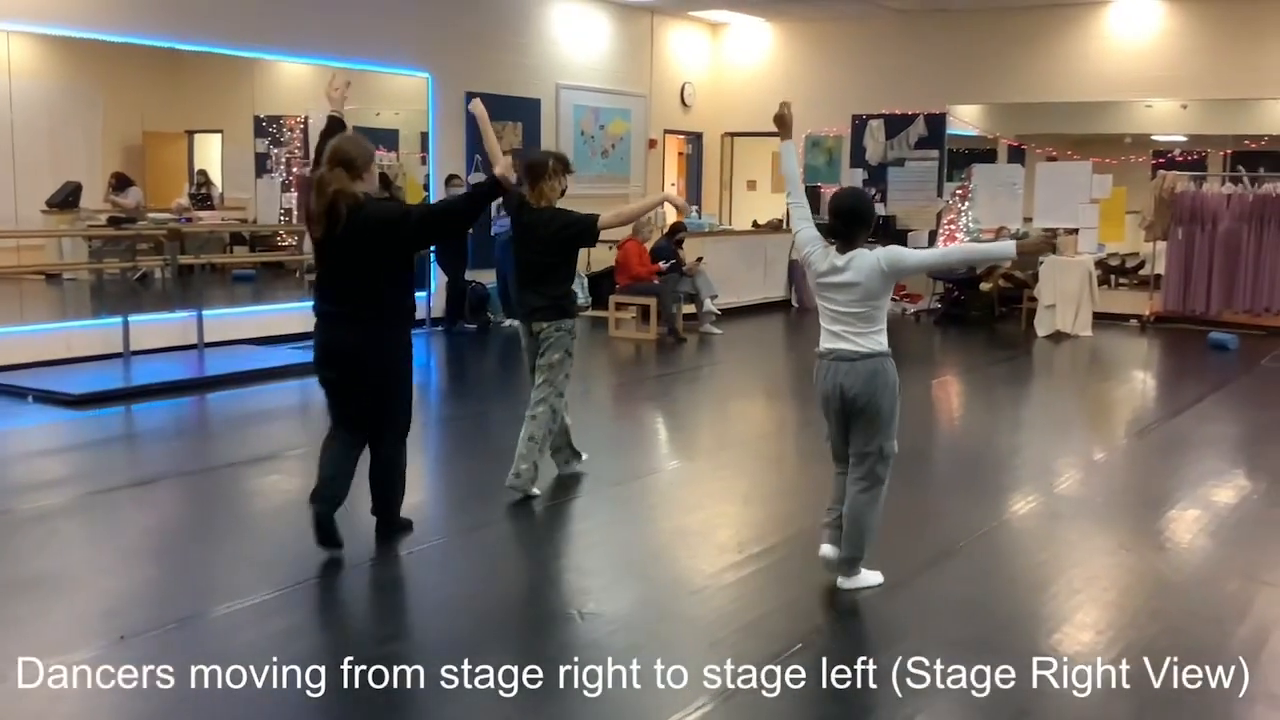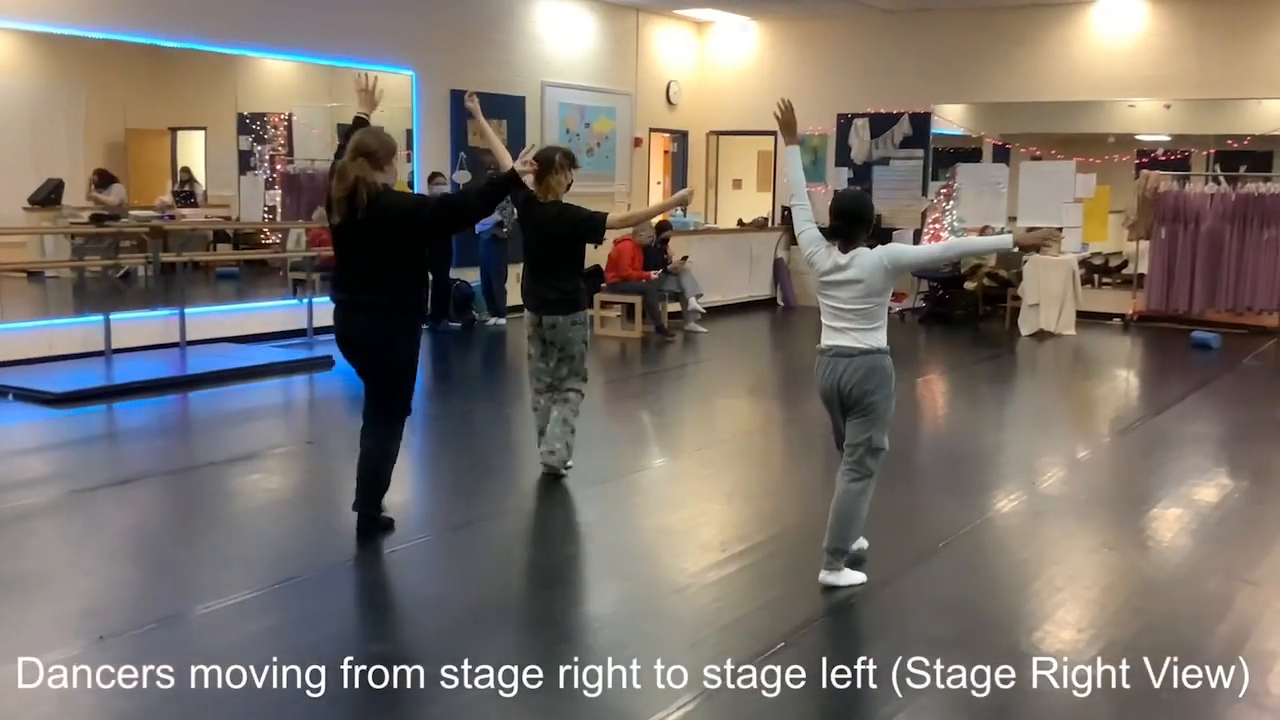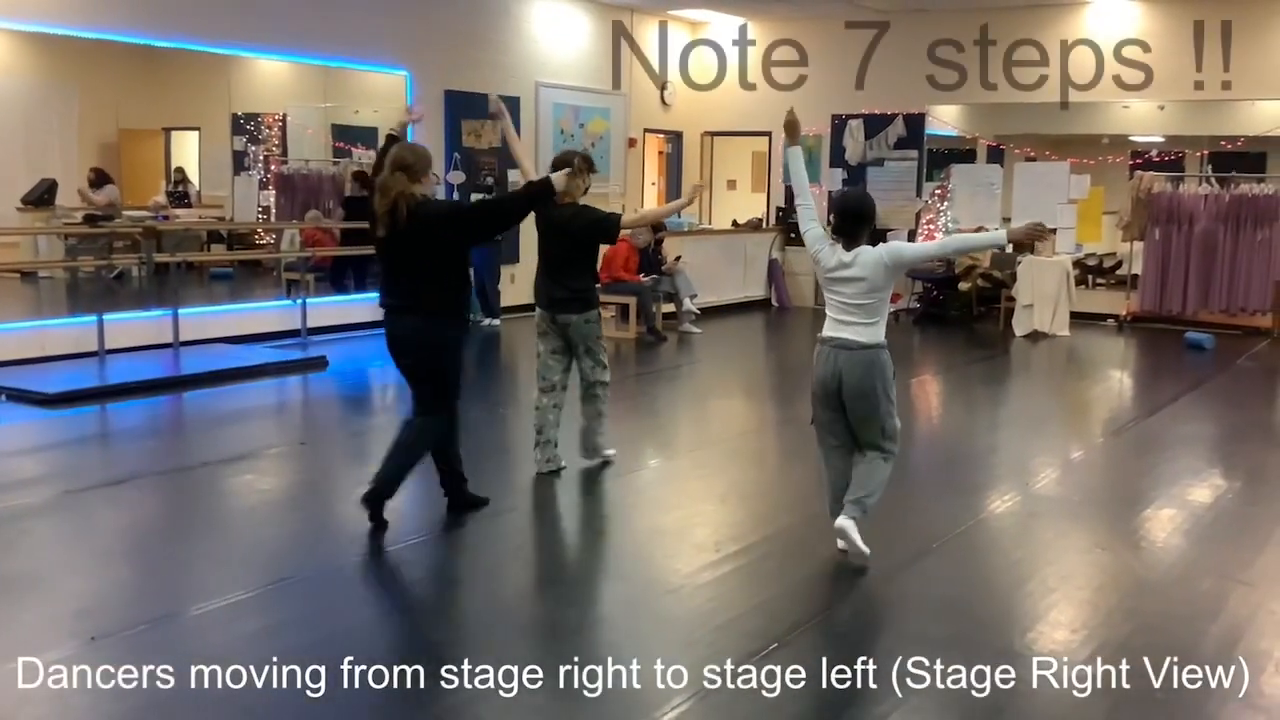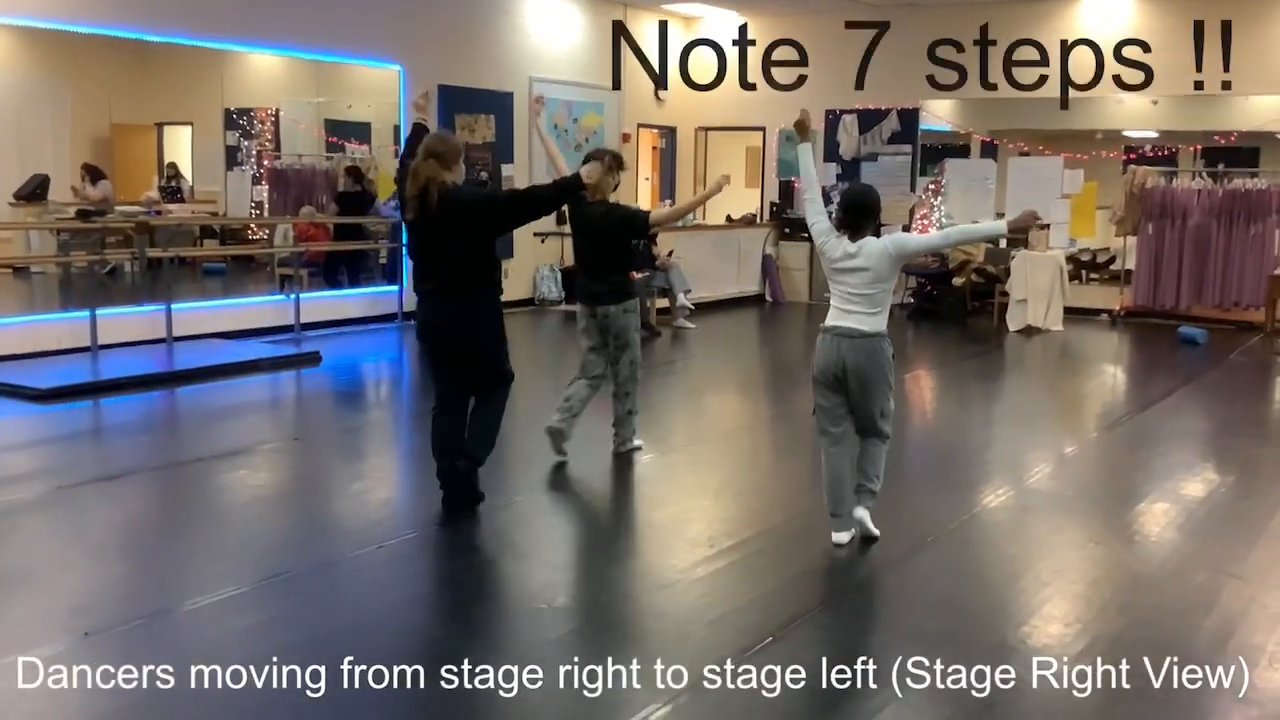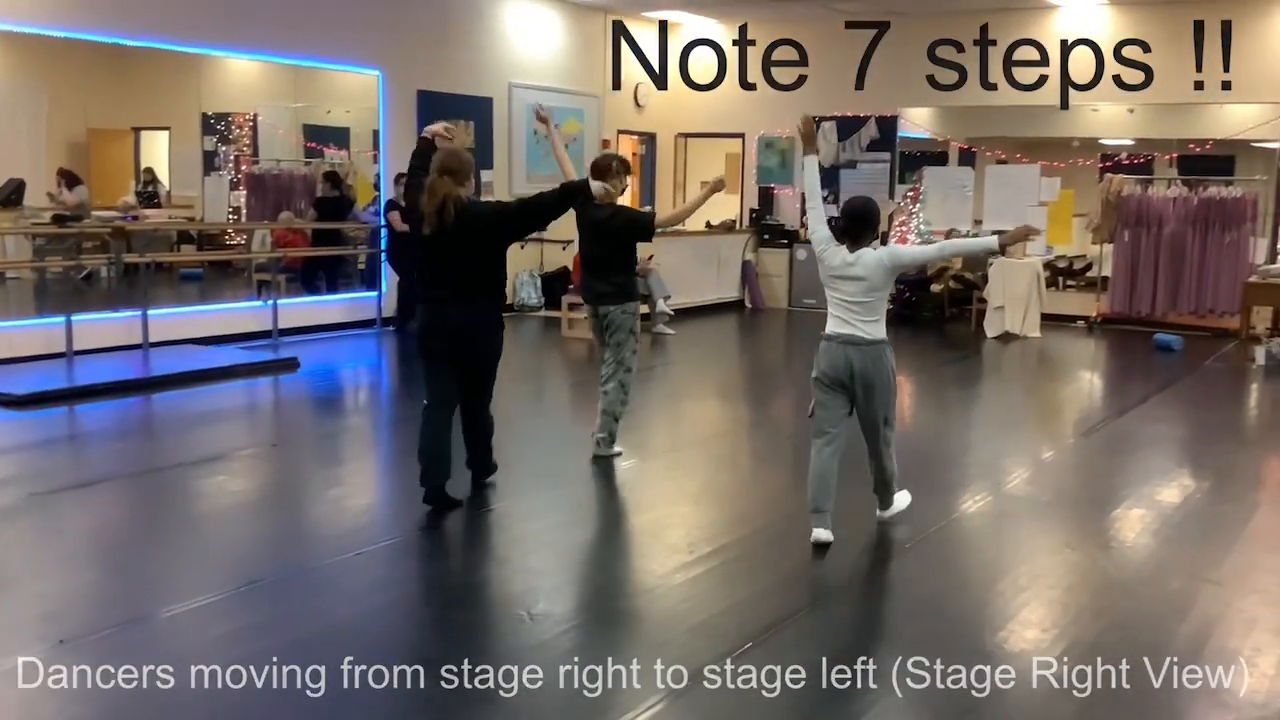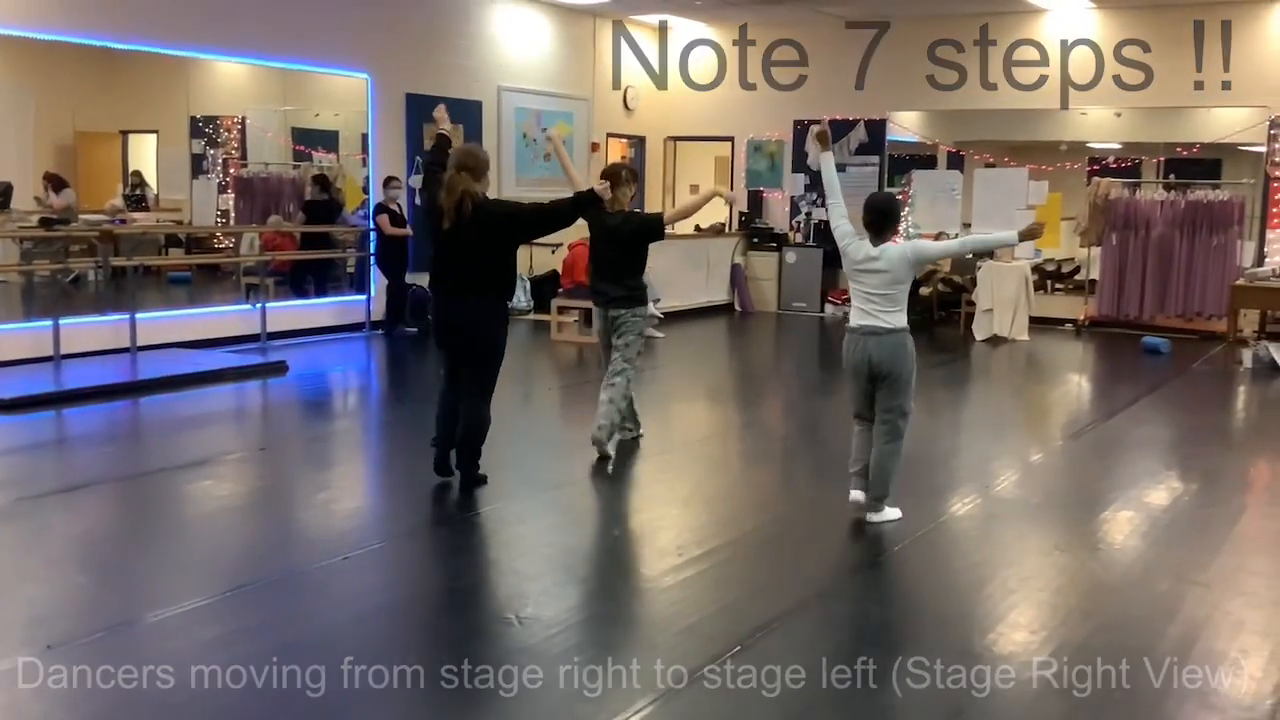
dt=0.4s
person 1, frame 1
left shoulder: (814, 256)
right shoulder: (883, 262)
left elbow: (796, 201)
right elbow: (950, 255)
left wrist: (786, 139)
right wrist: (1017, 249)
left hip: (829, 370)
right hip: (872, 372)
left knee: (844, 463)
right knee: (868, 472)
left ankle: (831, 538)
right ankle: (851, 569)
person 1, frame 2
left shoulder: (817, 255)
right shoulder: (885, 260)
left elbow: (798, 202)
right elbow: (951, 248)
left wrist: (791, 141)
right wrist: (1017, 240)
left hip: (828, 365)
right hip: (870, 367)
left knee: (851, 454)
right knee: (860, 465)
left ankle: (847, 535)
right ankle: (834, 564)
person 1, frame 3
left shoulder: (822, 254)
right shoulder: (887, 257)
left elbow: (803, 203)
right elbow: (949, 245)
left wrist: (793, 143)
right wrist: (1009, 236)
left hip: (827, 356)
right hip: (867, 361)
left knee: (835, 447)
right knee: (879, 446)
left ankle: (844, 523)
right ankle: (851, 515)
person 1, frame 4
left shoulder: (828, 245)
right shoulder: (891, 248)
left elbow: (811, 197)
right elbow: (951, 236)
left wrist: (805, 141)
right wrist: (1008, 226)
left hip: (830, 345)
right hip: (870, 348)
left knee: (834, 436)
right knee: (874, 432)
left ankle: (840, 523)
right ankle: (862, 504)
person 1, frame 5
left shoulder: (826, 254)
right shoulder: (886, 259)
left elbow: (813, 206)
right elbow: (945, 249)
left wrist: (810, 151)
right wrist: (1001, 240)
left hip: (831, 352)
right hip: (871, 355)
left knee: (826, 437)
right knee: (878, 435)
left ankle: (820, 521)
right ankle: (886, 501)
person 1, frame 6
left shoulder: (850, 248)
right shoulder: (908, 254)
left elbow: (834, 202)
right elbow: (964, 244)
left wrist: (826, 150)
right wrist: (1018, 236)
left hip: (857, 342)
right hip: (894, 344)
left knee: (864, 418)
right knee: (889, 426)
left ankle: (857, 486)
right ankle: (877, 505)
person 2, frame 1
left shoulder: (321, 211)
right shoulder: (387, 219)
left elbow: (324, 158)
right elbow: (450, 214)
left wrist: (334, 115)
right wrist: (494, 184)
left hip: (332, 338)
right hip: (382, 340)
left knee: (346, 426)
right knee: (389, 429)
left ankle: (325, 504)
right ankle: (387, 518)
person 2, frame 2
left shoulder: (341, 199)
right shoulder: (401, 209)
left elbow: (345, 154)
right elbow: (462, 206)
left wrist: (362, 114)
right wrist: (510, 175)
left hip: (349, 321)
right hip: (391, 325)
left knee: (378, 404)
right knee: (387, 415)
left ankle: (366, 496)
right ankle: (369, 512)
person 2, frame 3
left shoulder: (385, 213)
right shoulder: (439, 217)
left elbow: (385, 168)
right elbow: (498, 211)
left wrist: (396, 134)
right wrist: (545, 186)
left hip: (400, 325)
right hip: (434, 327)
left knee: (439, 406)
right knee: (431, 414)
left ankle: (457, 492)
right ankle: (380, 492)
person 2, frame 4
left shoulder: (414, 201)
right shoulder: (472, 203)
left elbow: (413, 163)
right elbow: (526, 201)
right wrist: (576, 182)
left hip: (432, 314)
right hip: (473, 313)
left knee: (448, 398)
right knee: (494, 387)
left ankle: (452, 486)
right ankle: (467, 465)
person 2, frame 5
left shoulder: (422, 212)
right shoulder: (485, 217)
left elbow: (416, 177)
right elbow: (537, 208)
left wrist: (428, 138)
right wrist: (584, 189)
left hip: (434, 320)
right hip: (478, 321)
left knee: (439, 402)
right knee: (477, 399)
left ankle: (434, 485)
right ankle: (480, 468)
person 2, frame 6
left shoulder: (439, 208)
right shoulder: (497, 215)
left elbow: (434, 169)
right elbow: (550, 215)
left wrist: (442, 134)
right wrist: (592, 196)
left hip: (446, 311)
right hip: (485, 314)
left knee: (453, 380)
right knee: (476, 391)
left ankle: (443, 450)
right ankle: (467, 469)
person 3, frame 1
left shoulder: (519, 210)
right shoulder: (563, 223)
left elbow: (498, 160)
right elbow: (618, 217)
left wrist: (482, 117)
right wrist: (663, 198)
left hip: (530, 316)
right hip: (557, 317)
left knee: (549, 387)
right knee: (546, 395)
left ankle: (566, 456)
right ankle: (522, 474)
person 3, frame 2
left shoulder: (526, 206)
right shoulder: (572, 218)
right elbow: (625, 220)
right wrist: (672, 202)
left hip: (536, 311)
right hip: (568, 312)
left knee: (543, 387)
right knee: (571, 385)
left ankle: (553, 455)
right ankle: (554, 450)
person 3, frame 3
left shoulder: (543, 207)
right shoulder: (588, 218)
left elbow: (524, 163)
right elbow: (639, 219)
left wrist: (504, 118)
right wrist: (682, 202)
left hip: (547, 310)
right hip: (581, 311)
left knee: (549, 383)
right knee: (595, 377)
left ankle: (546, 456)
right ankle: (593, 445)
person 3, frame 4
left shoulder: (577, 206)
right shoulder: (619, 216)
left elbow: (557, 163)
right elbow: (667, 216)
left wrist: (537, 120)
right wrist: (708, 193)
left hip: (588, 304)
right hip: (619, 304)
left knee: (591, 372)
right knee: (625, 372)
left ankle: (561, 422)
right ankle: (624, 438)
person 3, frame 5
left shoulder: (584, 208)
right shoulder: (625, 218)
left elbow: (566, 166)
right elbow: (672, 218)
left wrist: (549, 126)
right wrist: (708, 193)
left hip: (593, 302)
right hip: (621, 304)
left knee: (610, 366)
right knee: (618, 372)
left ankle: (604, 434)
right ankle: (604, 441)
person 3, frame 6
left shoulder: (595, 216)
right shoulder: (638, 223)
left elbow: (574, 179)
right elbow: (681, 212)
left wrist: (556, 142)
right wrist: (714, 192)
left hip: (603, 306)
right hip: (631, 307)
left knee: (616, 367)
right knee: (620, 372)
left ankle: (628, 425)
right ankle: (603, 430)
